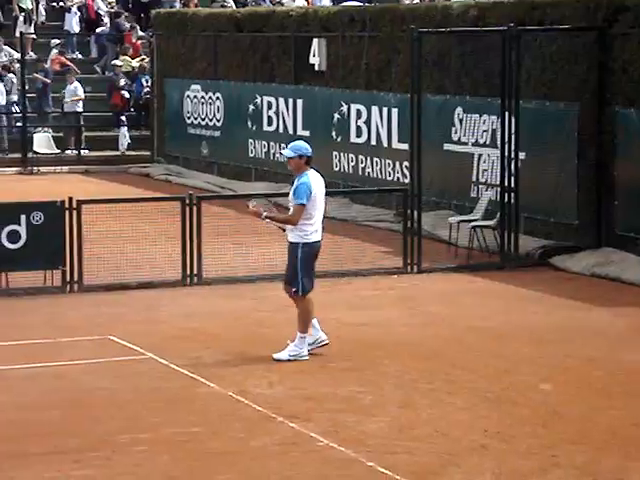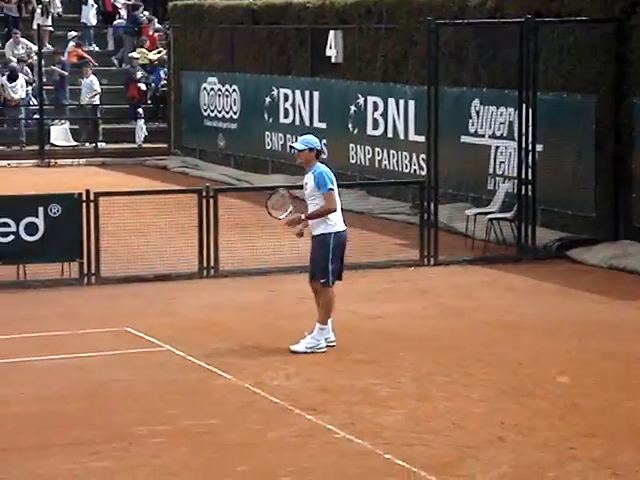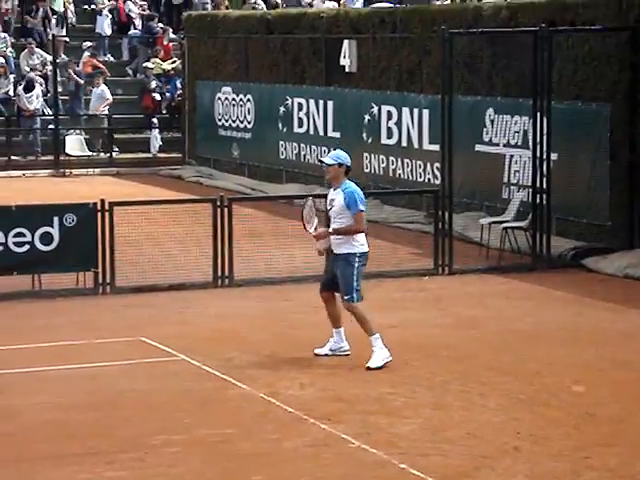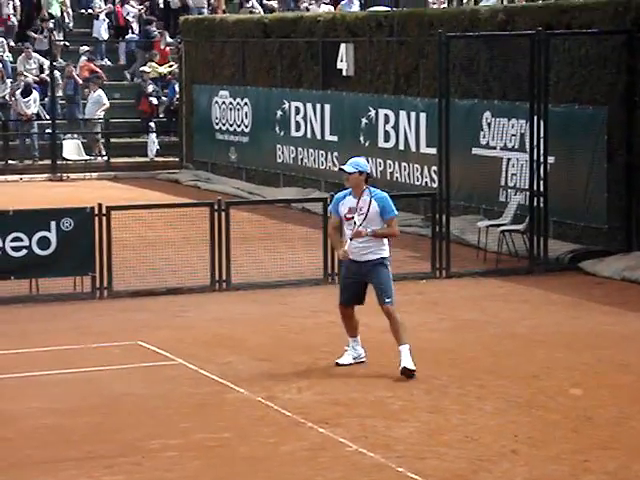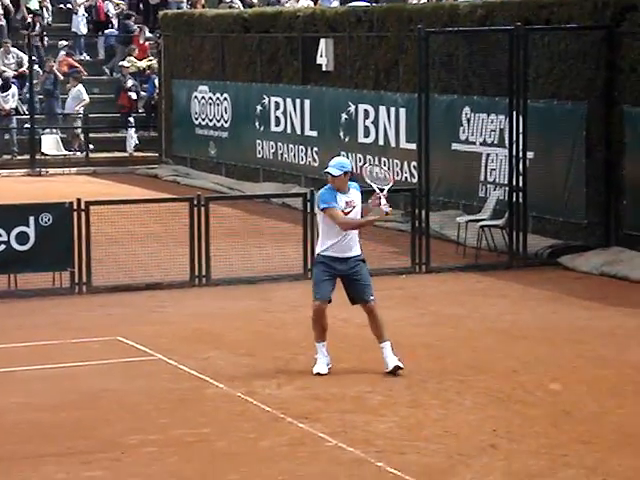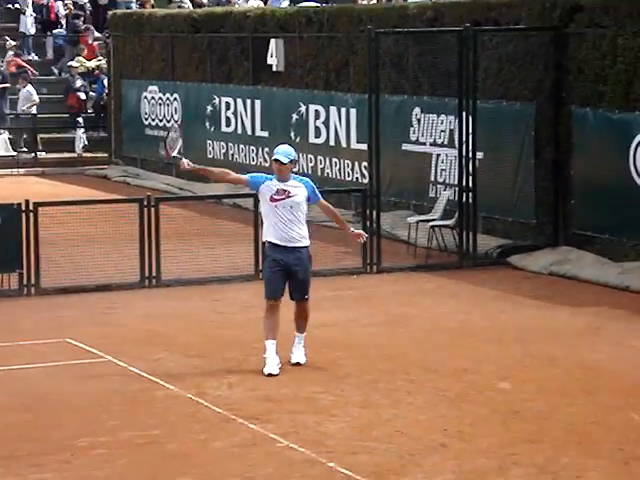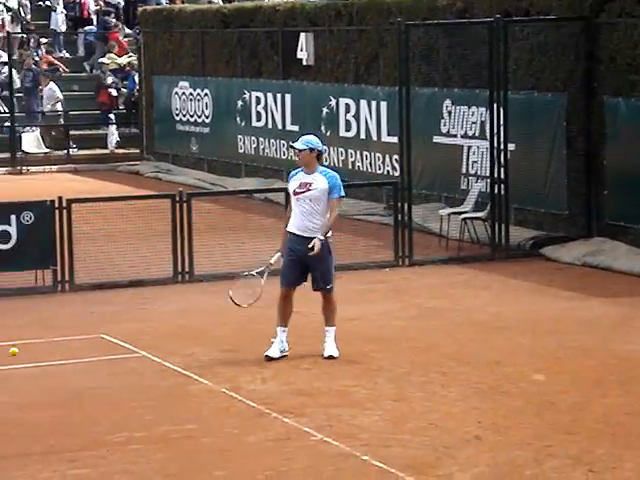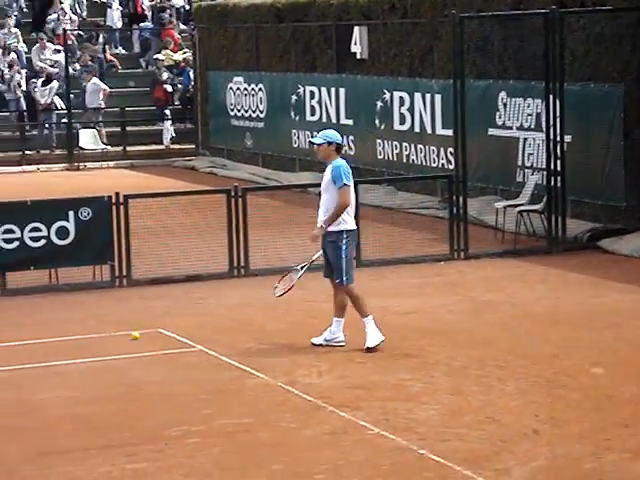
dt=0.4s
person 1, frame 1
left shoulder: (303, 183)
right shoulder: (315, 177)
left elbow: (294, 219)
left wrist: (264, 215)
left hip: (302, 243)
right hip: (307, 240)
left knee: (301, 294)
right knee: (292, 289)
left ankle: (300, 347)
right ankle: (315, 334)
person 1, frame 2
left shoulder: (321, 173)
right shoulder: (309, 175)
left elbow: (331, 206)
left wrist: (301, 218)
right wrist: (303, 225)
left hip: (331, 234)
right hip: (320, 235)
left knee: (326, 285)
right knee: (316, 284)
left ankle: (318, 338)
right ankle: (325, 334)
person 1, frame 3
left shoulder: (352, 192)
right shoulder: (332, 192)
left elbow: (360, 227)
left wrist: (330, 232)
right wrist: (326, 241)
left hip: (352, 254)
right hip: (336, 253)
left knee: (351, 303)
right knee: (327, 294)
left ankle: (380, 350)
right ankle: (338, 342)
person 1, frame 4
left shoulder: (381, 198)
right shoulder: (339, 199)
left elbow: (394, 231)
right elbow: (333, 229)
left wrist: (368, 233)
right wrist: (340, 248)
left hip: (378, 261)
right hip: (352, 262)
left knee: (388, 308)
right knee: (345, 309)
left ankle: (406, 358)
right ankle: (355, 349)
person 1, frame 5
left shoulder: (355, 189)
right shoulder: (325, 195)
left elbow: (364, 215)
right elbow: (344, 223)
left wrist: (373, 206)
right wrist: (373, 218)
left hip: (353, 259)
right hip: (326, 260)
left knee: (370, 307)
right knee: (318, 307)
left ankle: (388, 356)
right ankle: (322, 357)
person 1, frame 6
left shoulder: (305, 185)
right shoulder: (262, 181)
left elbow: (326, 208)
right elbow: (229, 176)
left wrist: (349, 229)
right wrist: (194, 168)
left hip: (299, 251)
right hip: (273, 251)
left knee: (302, 302)
right knee: (271, 303)
left ankle: (298, 346)
right ankle: (271, 357)
person 1, frame 7
left shoulder: (331, 178)
right shoulder: (294, 176)
left elbow: (333, 213)
left wrist: (320, 238)
right wrist: (286, 239)
left hip: (317, 242)
right hip: (294, 240)
left knee: (327, 291)
right knee: (285, 291)
left ankle: (330, 340)
right ankle: (280, 342)
person 1, frame 8
left shoulder: (338, 167)
right shoulder: (334, 168)
left elbow: (344, 202)
left wrist: (322, 227)
left hip: (340, 232)
right hip: (334, 232)
left knee: (344, 284)
right knee: (339, 284)
left ankle: (372, 329)
right ankle: (335, 331)
